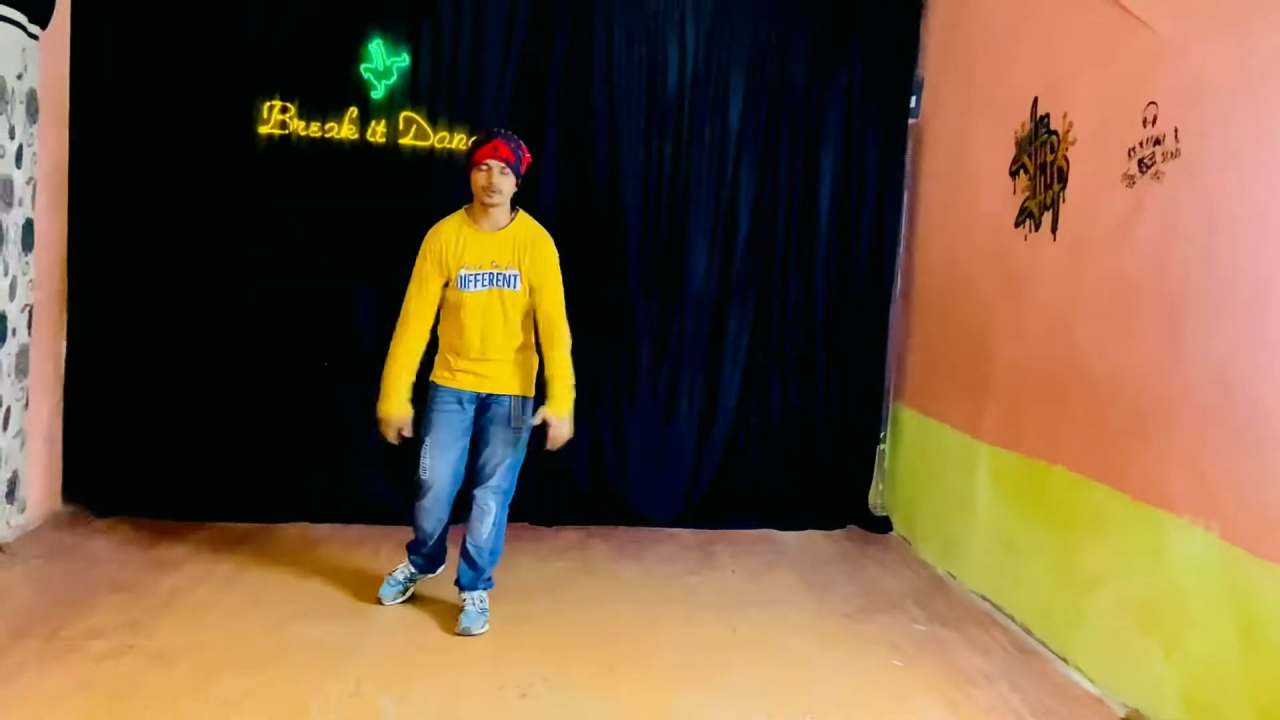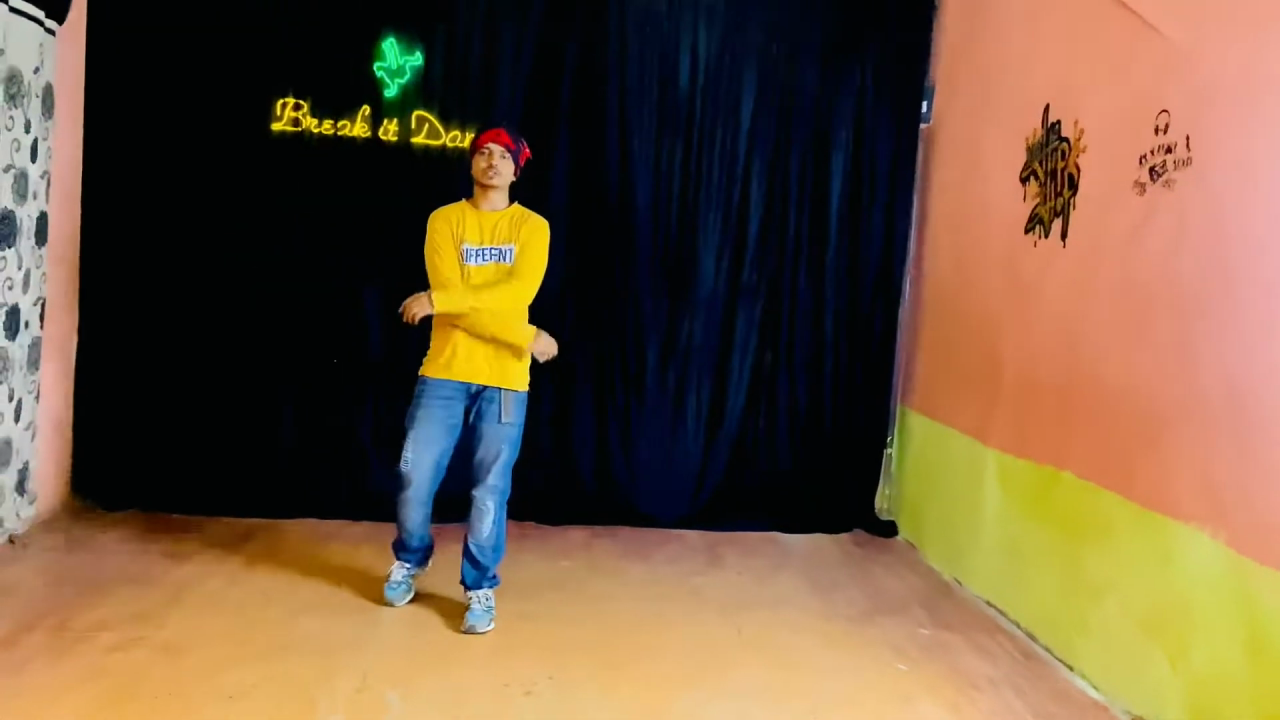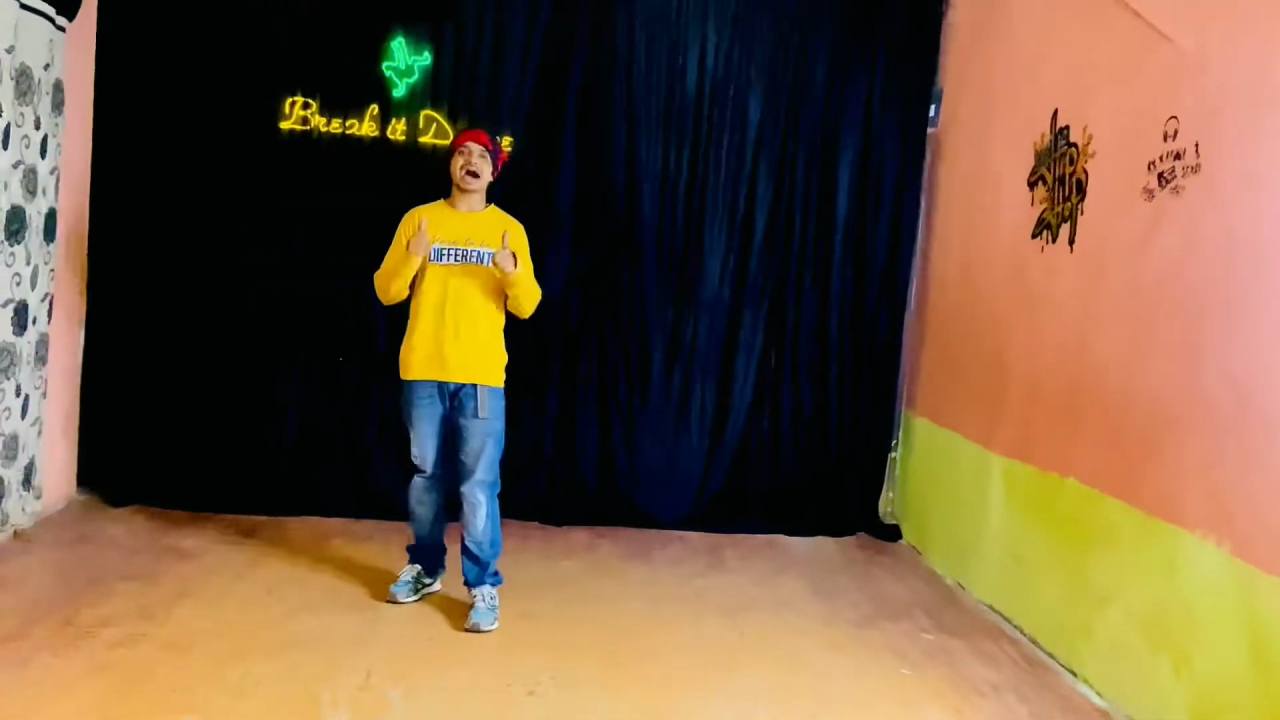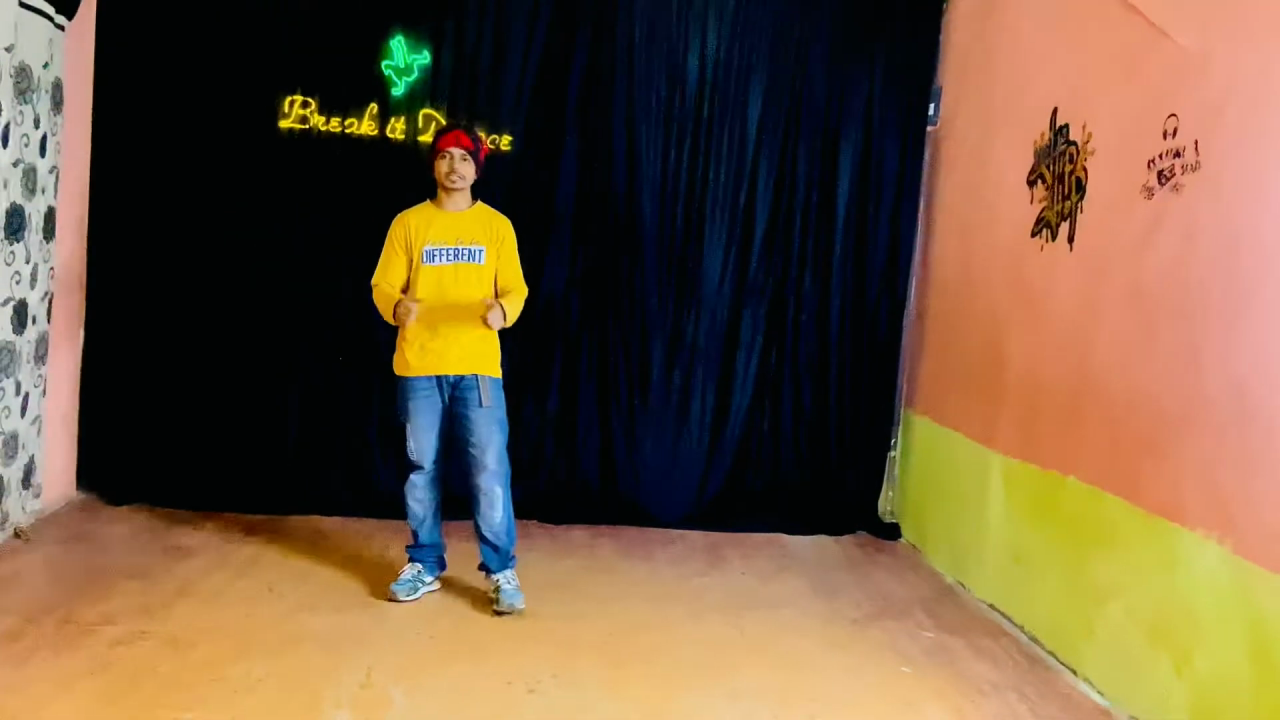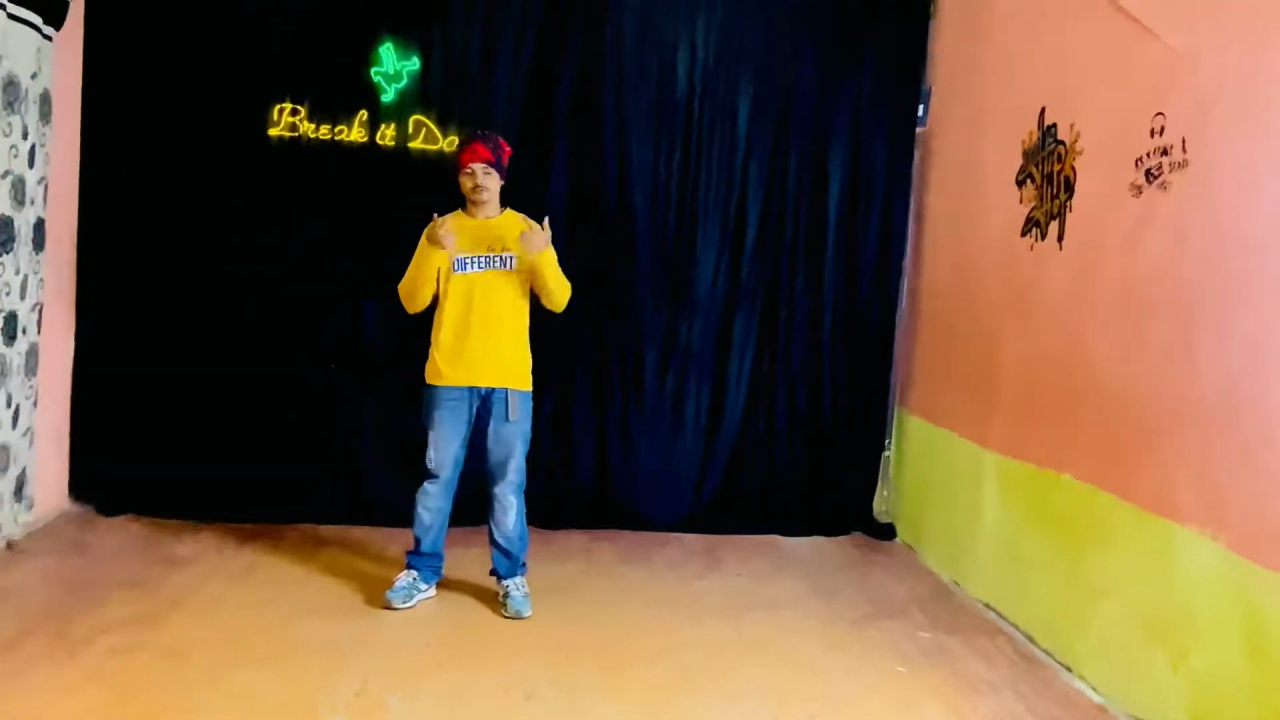
dt=0.5s
person 1, frame 1
left shoulder: (536, 242)
right shoulder: (443, 236)
left elbow: (552, 324)
right elbow: (416, 317)
left wrist: (561, 399)
right wrist: (395, 395)
left hip: (512, 388)
right hip: (454, 382)
left knee: (493, 492)
right knee: (435, 483)
left ankle: (475, 589)
right ankle: (420, 563)
person 1, frame 2
left shoulder: (533, 227)
right shoulder: (443, 220)
left elbow: (519, 294)
right elbow: (453, 294)
left wrist: (437, 302)
right wrist: (524, 337)
left hip: (504, 378)
right hip: (444, 372)
left knee: (490, 489)
right knee: (416, 475)
left ankle: (480, 588)
right ankle: (410, 559)
person 1, frame 3
left shoulder: (509, 229)
right shoulder: (418, 219)
left elbow: (527, 304)
right elbow: (385, 290)
left wrist: (511, 271)
right wrist: (409, 260)
left hip: (481, 373)
right hip: (422, 370)
left knee: (479, 481)
right knee: (425, 473)
left ankle: (483, 585)
right ankle: (425, 566)
person 1, frame 4
left shoulder: (497, 225)
right shoulder: (408, 223)
left elbow: (515, 292)
right elbow: (382, 287)
left wrist: (502, 311)
right wrist: (398, 308)
left hip: (479, 367)
right hip: (419, 367)
left knee: (490, 469)
right knee: (423, 468)
left ankle: (501, 570)
right ankle: (425, 564)
person 1, frame 5
left shoulder: (529, 232)
right shoulder: (440, 231)
left elbow: (559, 300)
right elbow: (412, 301)
left wrist: (541, 258)
right wrist: (434, 252)
left hip: (510, 378)
right hip: (450, 377)
left knee: (508, 481)
right knee: (438, 474)
left ankle: (511, 577)
right ankle: (422, 572)
